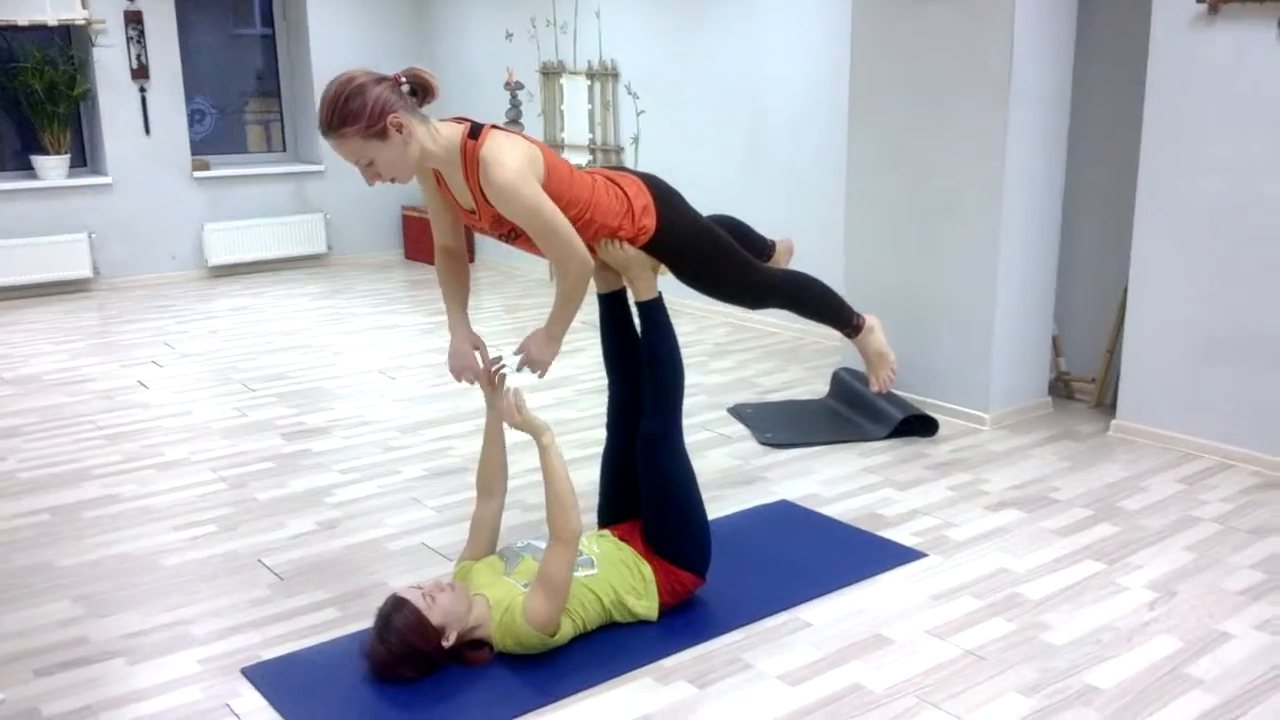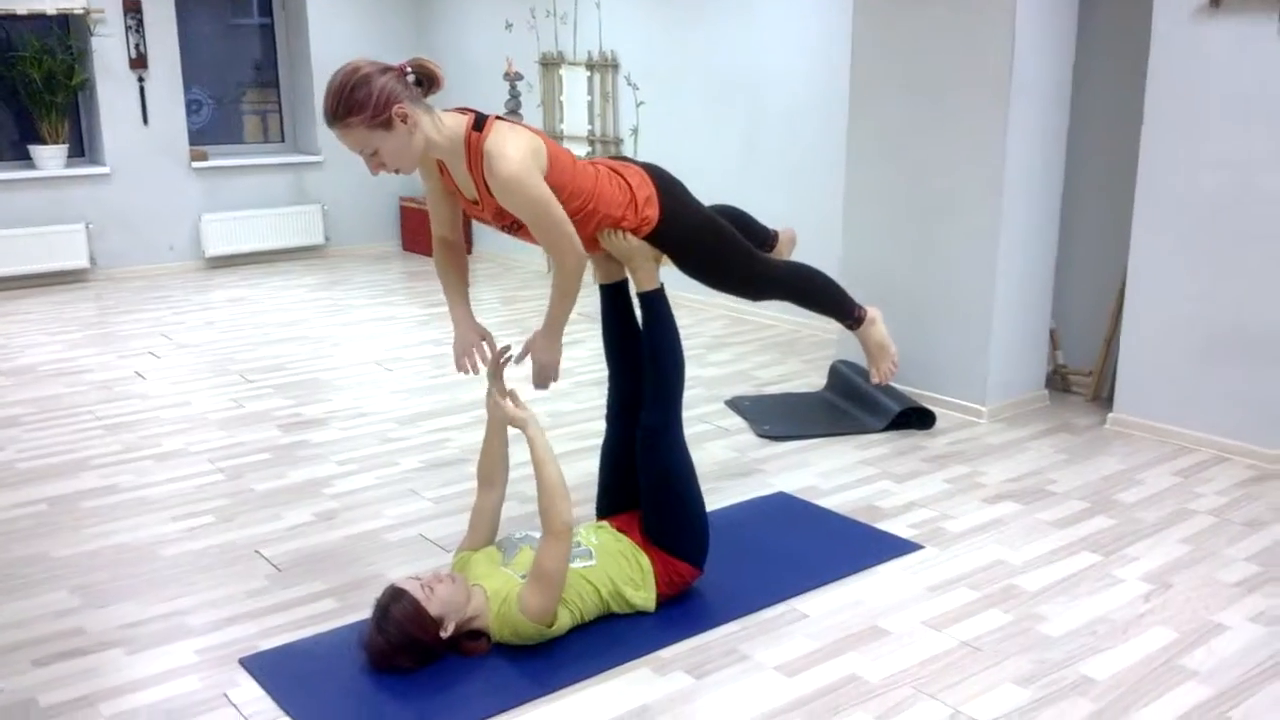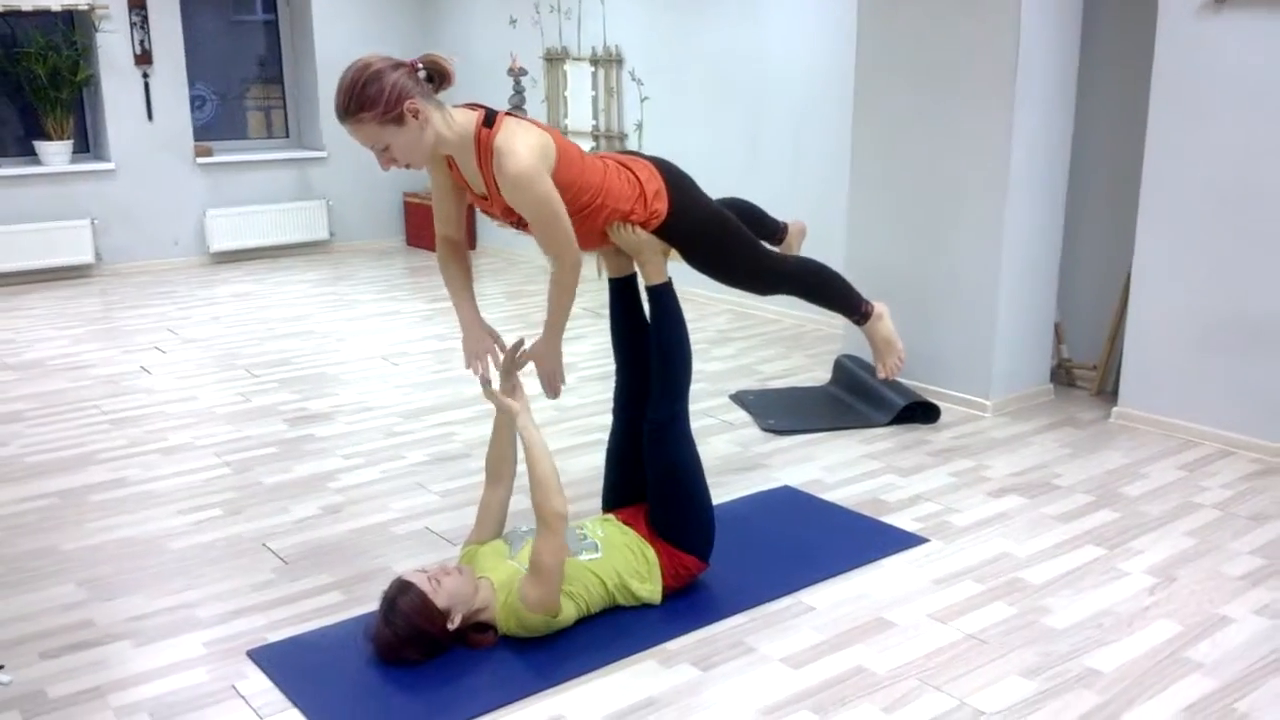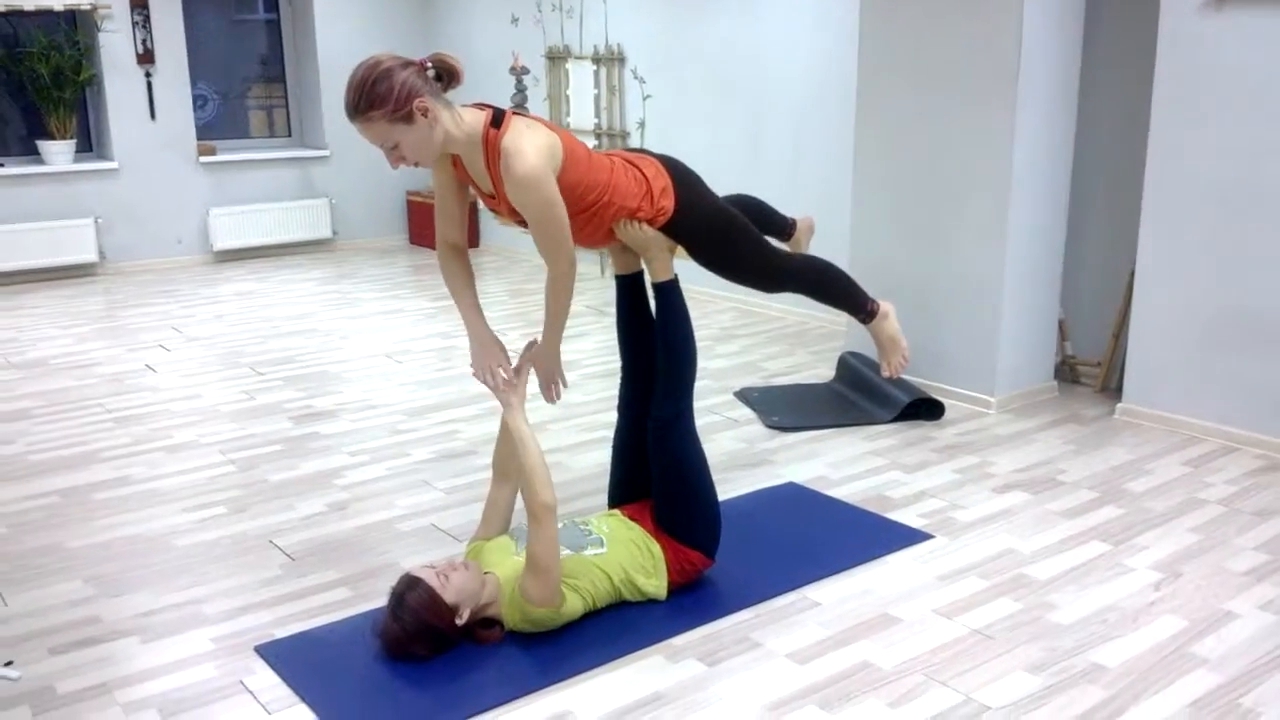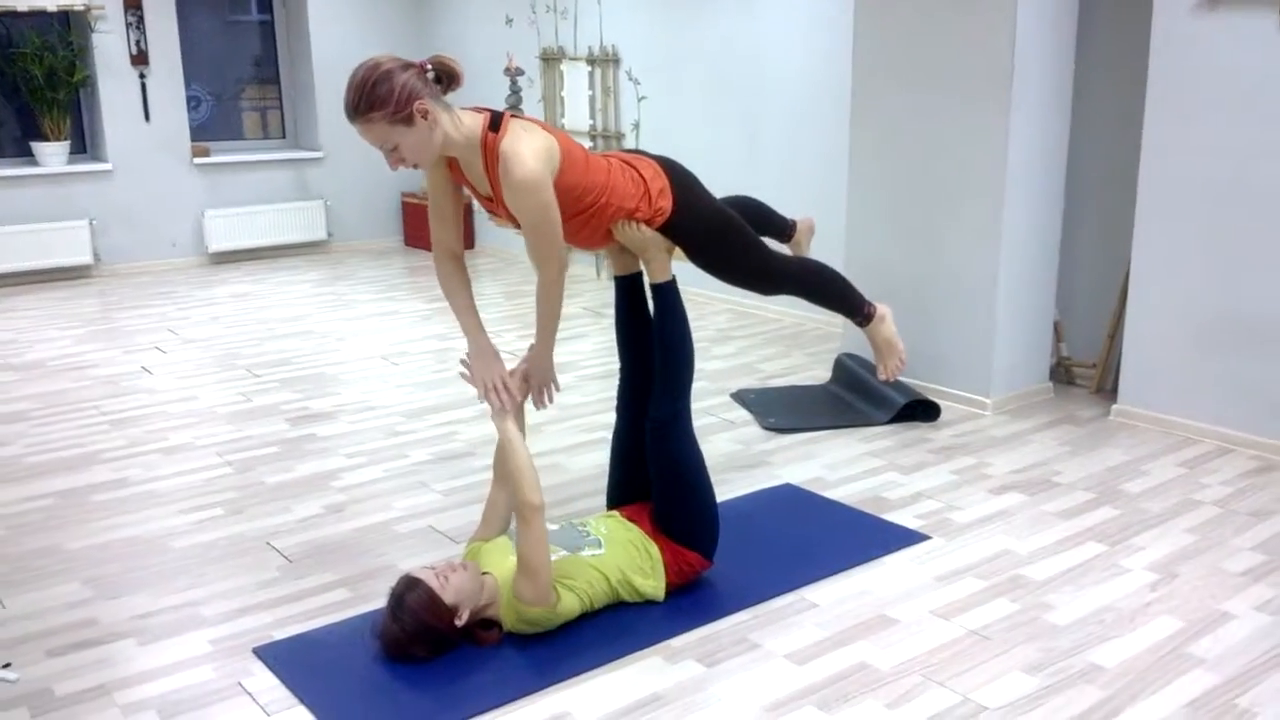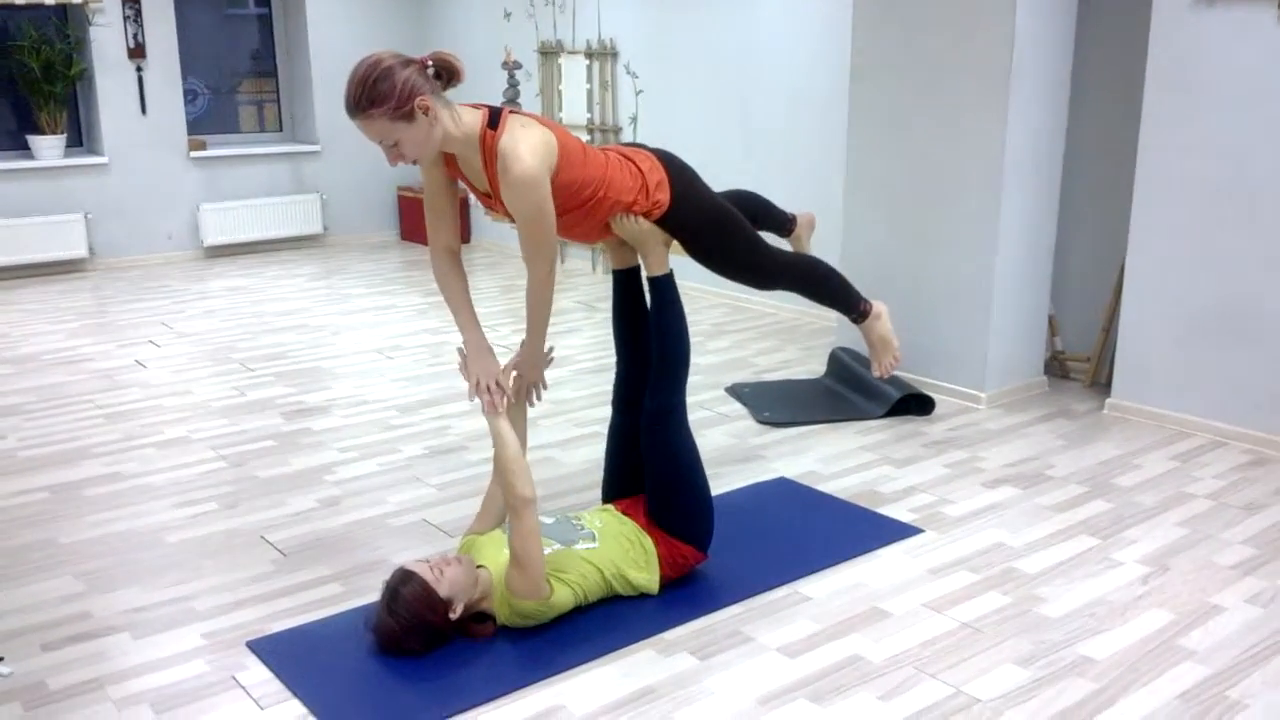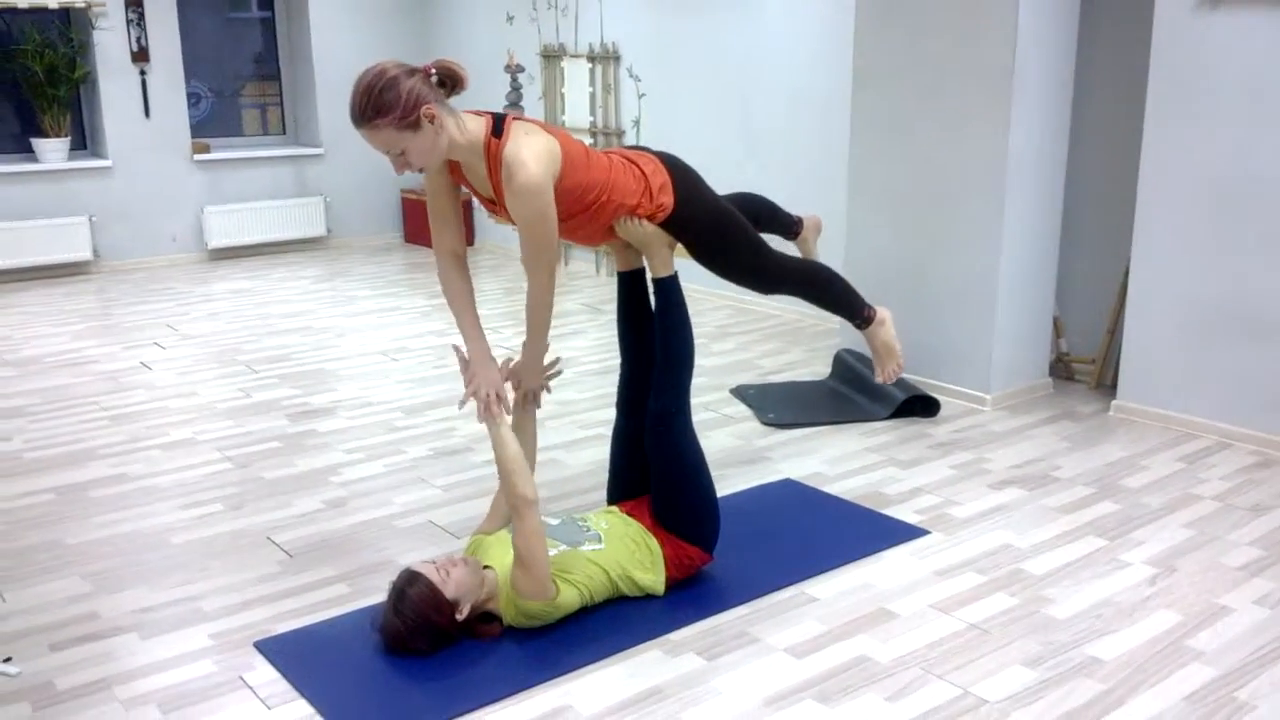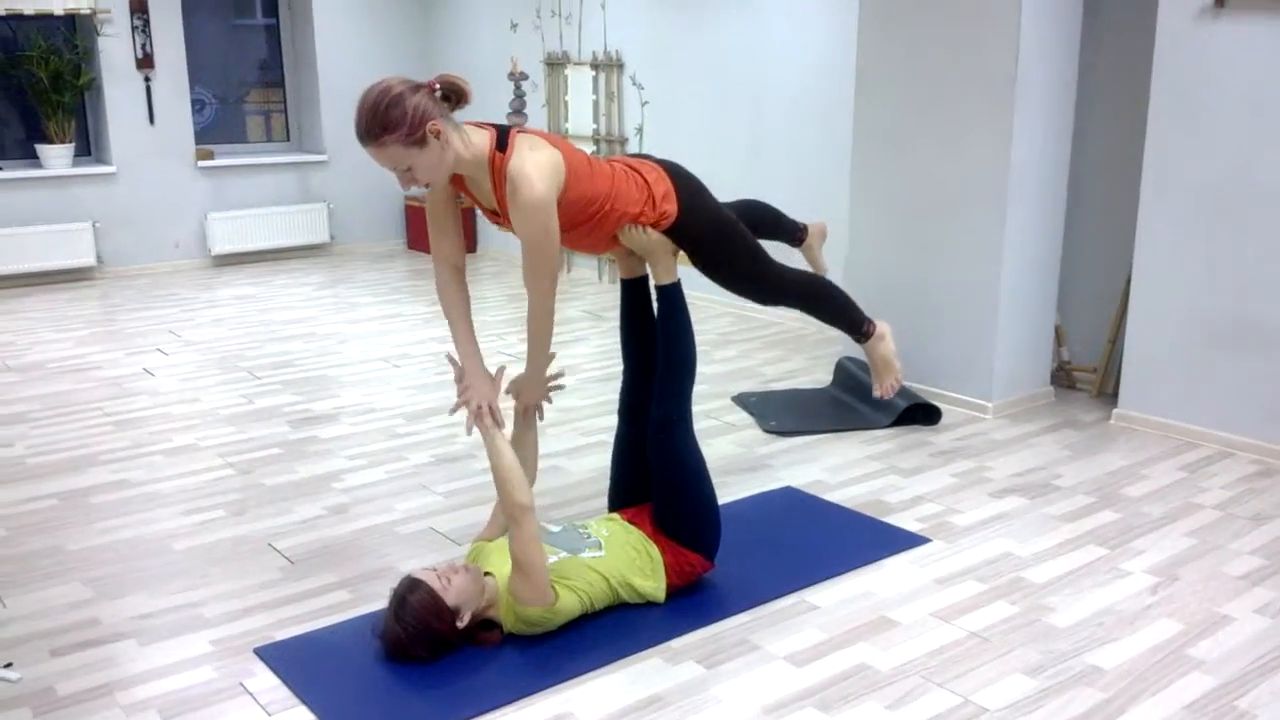
dt=0.1s
person 1, frame 1
left shoulder: (499, 169)
right shoulder: (431, 161)
left elbow: (577, 265)
right elbow: (449, 248)
left wrist: (548, 340)
right wrist: (459, 329)
left hip: (642, 217)
right hip: (608, 202)
left knee: (752, 286)
left ankle: (860, 328)
right ankle: (772, 247)
person 1, frame 2
left shoulder: (503, 162)
right shoulder: (434, 152)
left elbow: (571, 258)
right elbow: (447, 240)
left wrist: (548, 339)
right wrist: (462, 320)
left hip: (645, 207)
right hip: (610, 191)
left knee: (753, 278)
left ankle: (862, 319)
person 1, frame 3
left shoulder: (513, 159)
right shoulder: (442, 150)
left elbow: (568, 263)
right elbow: (450, 241)
left wrist: (550, 346)
right wrist: (472, 325)
left hip: (654, 201)
right hip: (618, 188)
left knee: (761, 273)
right knee: (721, 215)
left ankle: (869, 315)
right ankle: (783, 230)
person 1, frame 4
left shoulder: (520, 159)
right shoulder: (448, 149)
left elbow: (562, 266)
right elbow: (451, 244)
left wrist: (547, 353)
right wrist: (478, 333)
left hip: (660, 198)
right hip: (625, 184)
left knee: (768, 271)
right knee: (728, 213)
left ankle: (875, 313)
right ankle: (792, 227)
person 1, frame 5
left shoulder: (519, 162)
right shoulder: (444, 150)
left elbow: (552, 275)
right elbow: (447, 253)
left wrist: (541, 360)
right wrist: (480, 347)
left hip: (659, 199)
right hip: (623, 187)
left knee: (765, 272)
right knee: (724, 214)
left ankle: (871, 316)
person 1, frame 6
left shoulder: (518, 159)
right shoulder: (442, 147)
left elbow: (542, 273)
right elbow: (444, 250)
left wrist: (531, 357)
right wrist: (476, 346)
left hip: (656, 191)
right hip: (621, 179)
left knee: (762, 267)
right knee: (724, 207)
left ankle: (867, 313)
right ankle: (793, 223)
person 1, frame 7
left shoulder: (522, 165)
right shoulder: (444, 151)
left elbow: (542, 282)
right elbow: (450, 256)
left wrist: (530, 366)
right wrist: (479, 355)
left hip: (661, 193)
right hip: (623, 185)
left knee: (766, 271)
right knee: (735, 214)
left ankle: (871, 321)
right ankle: (800, 226)
person 1, frame 8
left shoulder: (526, 180)
right shoulder: (447, 164)
left elbow: (542, 296)
right elbow: (448, 269)
left wrist: (532, 380)
right wrist: (473, 369)
left hip: (663, 202)
right hip: (626, 189)
left knee: (767, 283)
right knee: (733, 222)
left ankle: (871, 334)
person 2, frame 1
left shoulder: (473, 581)
right shoulder: (522, 627)
left elbow: (490, 497)
right elbow: (567, 533)
left wrist: (495, 414)
right wrist: (542, 435)
left hip: (620, 544)
right hip: (666, 569)
right knee: (657, 432)
left ankle: (611, 283)
right ankle: (641, 284)
person 2, frame 2
left shoulder: (472, 571)
right shoulder: (520, 618)
left elbow: (490, 489)
right elbow: (560, 527)
left wrist: (496, 403)
right wrist: (530, 428)
left hip: (618, 536)
right hip: (664, 560)
right knee: (657, 423)
left ankle: (613, 273)
right ankle: (643, 275)
person 2, frame 3
left shoulder: (478, 563)
right shoulder: (524, 612)
left elbow: (498, 484)
right elbow: (554, 514)
left wrist: (506, 402)
right wrist: (524, 419)
left hip: (625, 527)
right hip: (670, 552)
right knee: (664, 416)
right ankle: (652, 269)
person 2, frame 4
left shoulder: (485, 559)
right shoulder: (529, 606)
left elbow: (504, 482)
right elbow: (543, 506)
left wrist: (512, 400)
right wrist: (515, 415)
left hip: (631, 524)
right hip: (675, 547)
right knee: (668, 413)
right ankle: (658, 266)
person 2, frame 5
left shoulder: (483, 559)
right shoulder: (527, 609)
left elbow: (507, 487)
right elbow: (530, 506)
left wrist: (514, 402)
right wrist: (503, 418)
left hip: (628, 525)
right hip: (674, 549)
right knee: (665, 415)
right ankle: (656, 266)
person 2, frame 6
left shoulder: (477, 552)
right shoulder: (519, 601)
left elbow: (506, 485)
right elbow: (521, 500)
left wrist: (514, 400)
right wrist: (495, 414)
left hip: (624, 518)
right hip: (669, 542)
right knee: (660, 408)
right ankle: (654, 259)
person 2, frame 7
left shoulder: (484, 553)
right shoulder: (525, 603)
left elbow: (516, 489)
right elbow: (524, 502)
left wrist: (523, 404)
right wrist: (494, 417)
left hip: (629, 520)
right hip: (674, 544)
right knee: (665, 411)
left ankle: (632, 259)
right ankle: (658, 262)
person 2, frame 8
left shoulder: (484, 559)
right shoulder: (525, 610)
left elbow: (516, 496)
right elbow: (521, 509)
left wrist: (525, 414)
right wrist: (487, 427)
left hip: (630, 527)
right hip: (675, 551)
right knee: (667, 418)
left ankle: (635, 266)
right ankle: (661, 269)
